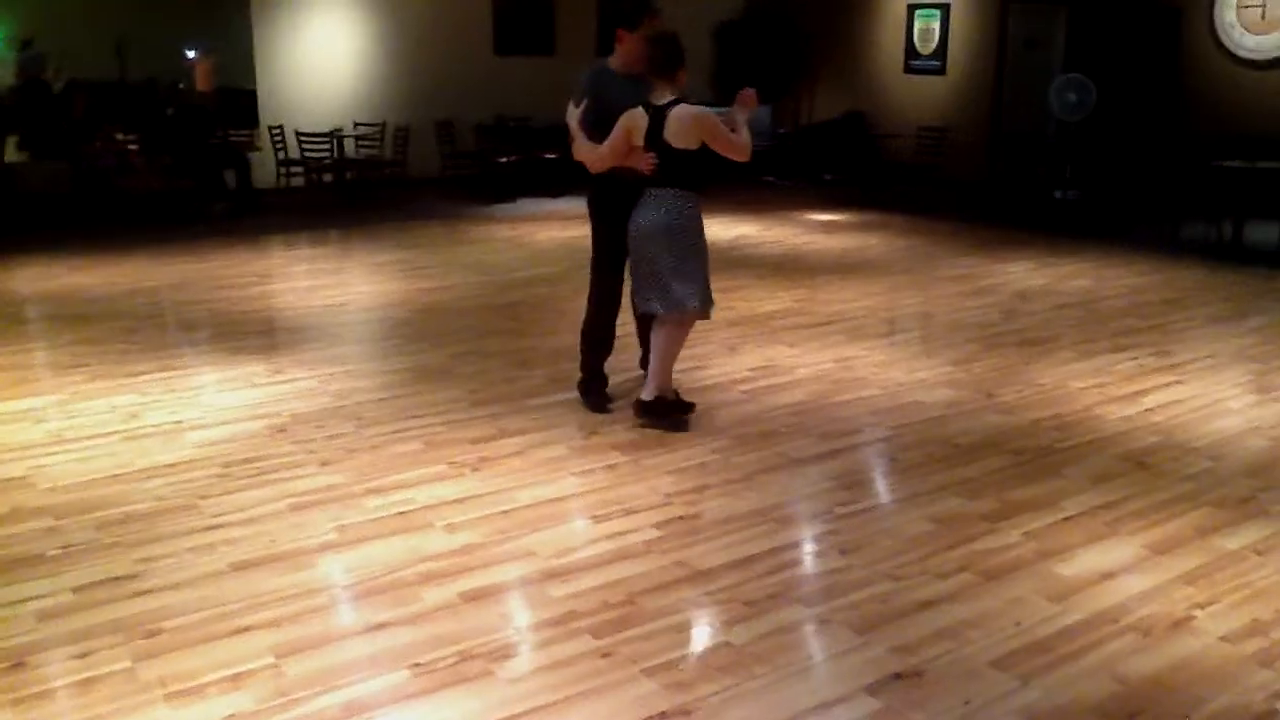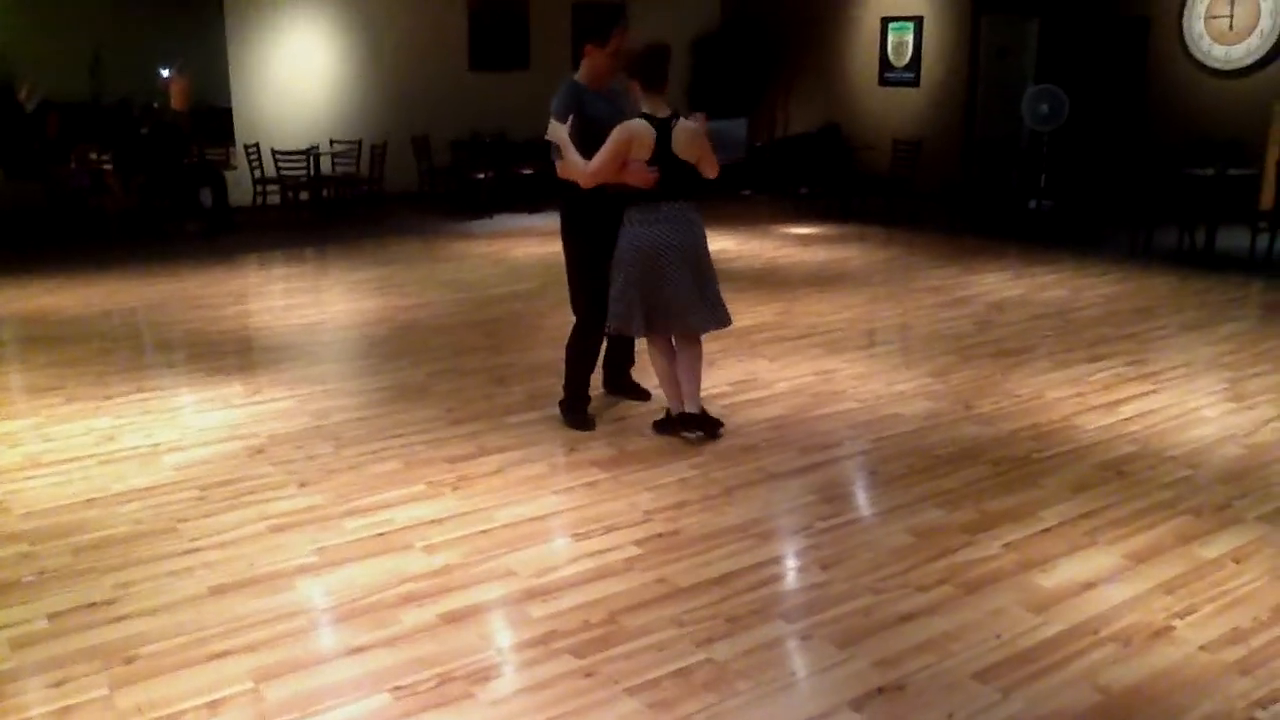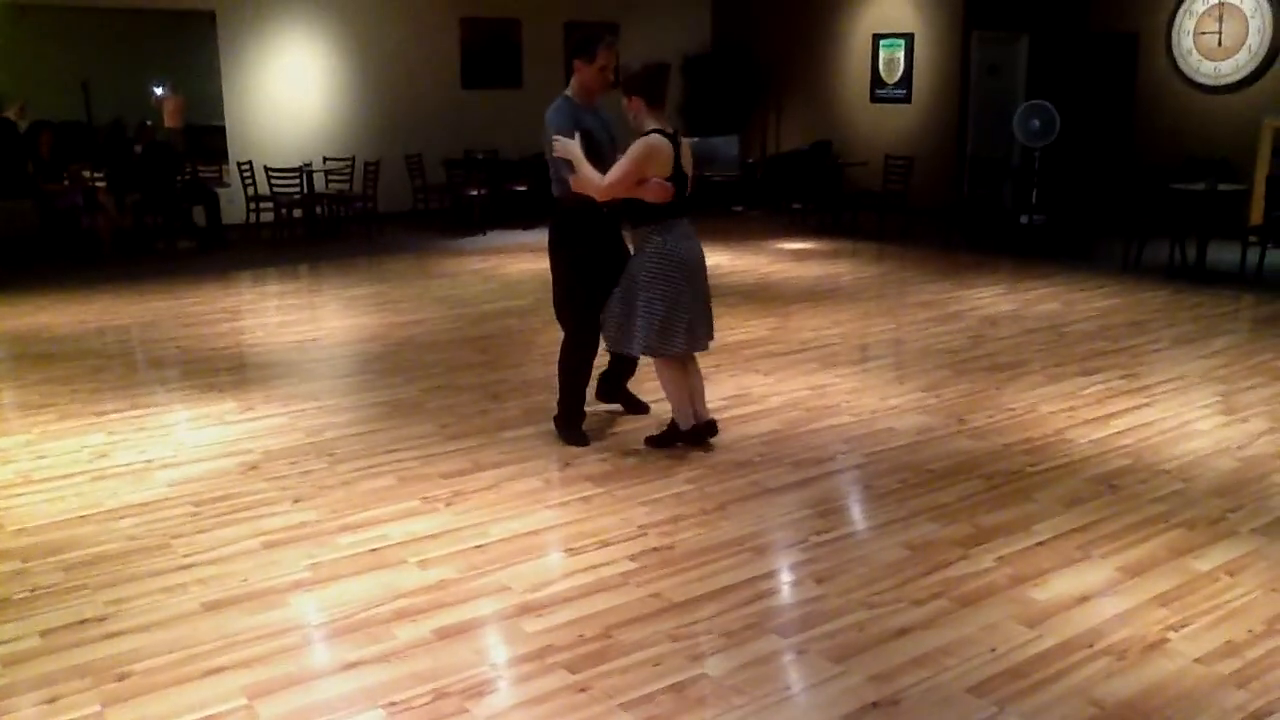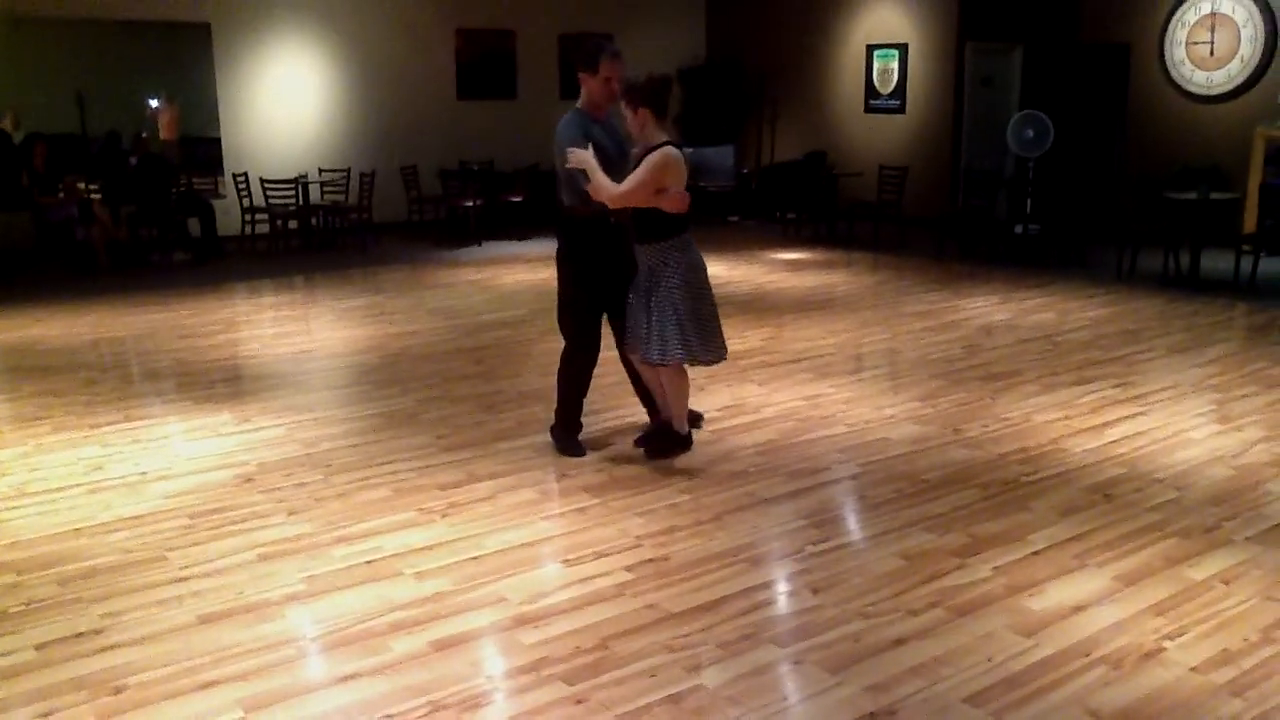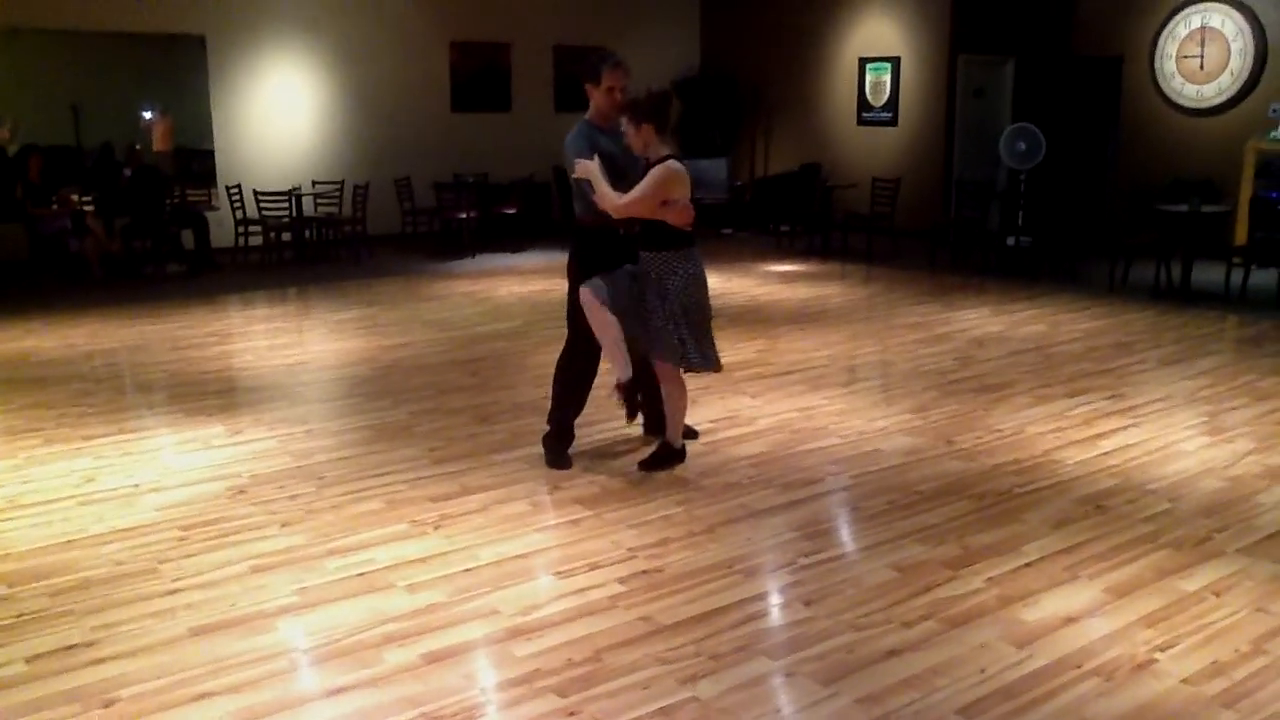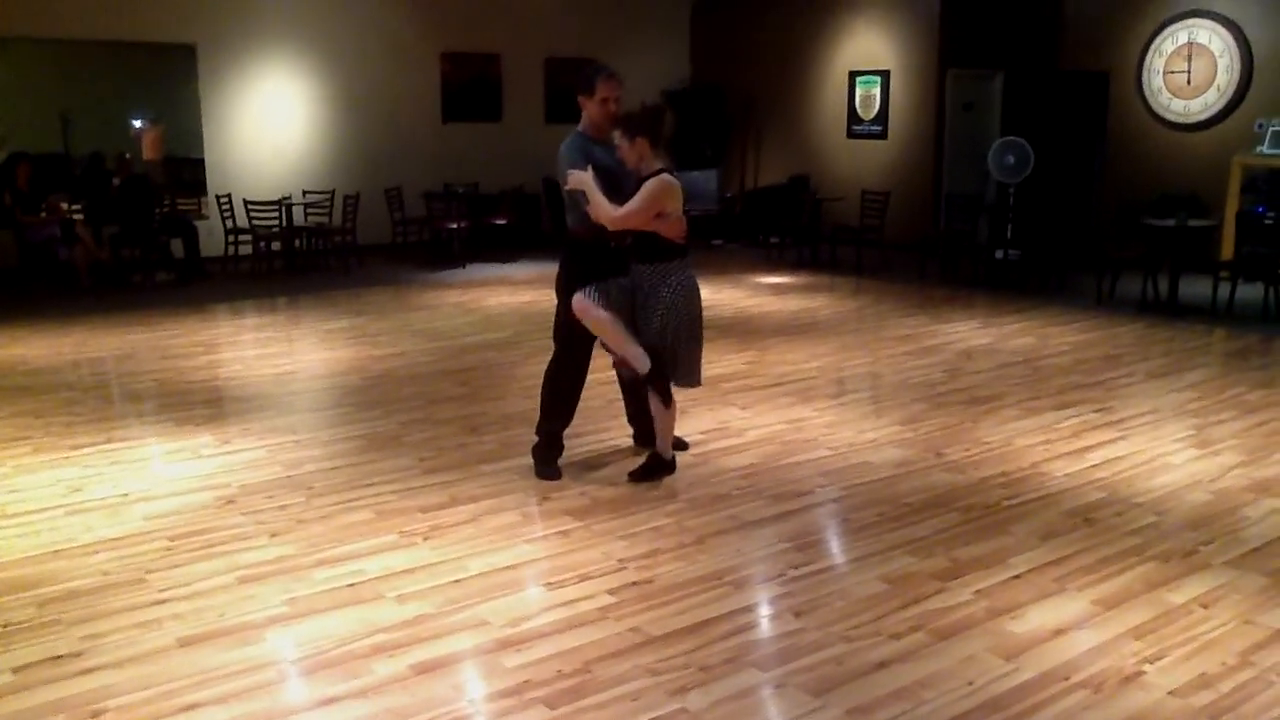
dt=0.3s
person 1, frame 1
right shoulder: (597, 81)
right wrist: (630, 158)
right hip: (613, 193)
right knee: (607, 289)
left ankle: (652, 359)
right ankle: (591, 380)
person 1, frame 2
left shoulder: (615, 94)
right shoulder: (570, 98)
right elbow: (567, 166)
right wrist: (624, 175)
left hip: (620, 207)
right hip: (586, 212)
right knee: (592, 309)
left ankle: (618, 375)
right ankle: (574, 400)
person 1, frame 3
left shoulder: (595, 111)
right shoulder: (561, 115)
right elbow: (577, 180)
right wrist: (639, 190)
left hip: (605, 223)
right hip: (574, 228)
right knee: (582, 327)
left ankle: (613, 385)
right ankle: (569, 416)
person 1, frame 4
left shoulder: (610, 122)
right shoulder: (572, 129)
right wrist: (658, 201)
left hip: (615, 234)
right hip: (583, 238)
left knee: (633, 326)
right knee: (583, 338)
left ankle: (660, 409)
right ankle: (565, 427)
person 1, frame 5
left shoulder: (624, 132)
right shoulder: (580, 140)
right wrist: (664, 213)
left hip: (629, 245)
right hip: (594, 248)
right knee: (584, 345)
left ankle: (656, 418)
right ankle: (558, 436)
person 1, frame 6
left shoulder: (618, 143)
right shoulder: (574, 151)
right wrist: (657, 226)
left hip: (620, 257)
right hip: (586, 260)
right knee: (571, 356)
left ankle: (646, 430)
right ankle: (547, 446)
person 2, frame 1
left shoulder: (634, 118)
right shoulder: (697, 116)
left elbow: (596, 162)
right elbow: (742, 153)
left wrist: (575, 125)
right wrist: (742, 116)
left hip: (646, 215)
right hip: (678, 217)
left knee: (666, 313)
right knee: (680, 313)
left ankle: (661, 394)
right ankle: (650, 396)
person 2, frame 2
left shoulder: (629, 131)
right shoulder: (690, 131)
left elbow: (587, 177)
right elbow: (711, 172)
left wrist: (562, 140)
left hip: (641, 233)
right hip: (683, 230)
left knee: (655, 330)
right knee: (688, 327)
left ankle: (676, 411)
right ankle: (693, 408)
person 2, frame 3
left shoulder: (647, 146)
right shoulder: (677, 143)
left elbow: (602, 189)
left wrist: (575, 154)
left hip: (658, 251)
right hip: (680, 246)
left knee: (660, 345)
right knee: (674, 343)
left ankle: (685, 425)
right ankle: (701, 418)
person 2, frame 4
left shoulder: (663, 157)
right shoulder: (659, 154)
left elbow: (615, 197)
left wrist: (589, 163)
left hip: (672, 264)
right hip: (655, 263)
left knee: (668, 355)
right knee: (642, 349)
left ankle: (679, 432)
right ankle: (669, 420)
person 2, frame 5
left shoulder: (669, 171)
right shoulder: (656, 169)
left elbow: (619, 208)
right elbow: (631, 210)
left wrist: (594, 174)
left hip: (675, 275)
right hip: (649, 270)
left knee: (667, 364)
right knee: (590, 296)
left ankle: (674, 445)
right ankle: (627, 373)
person 2, frame 6
left shoulder: (663, 184)
right shoulder: (649, 182)
left elbow: (614, 220)
right elbow: (624, 222)
left wrist: (589, 185)
right wrist: (593, 195)
left hip: (668, 287)
right hip: (643, 283)
left knee: (657, 378)
right knee: (582, 303)
left ankle: (664, 456)
right ankle: (649, 376)
